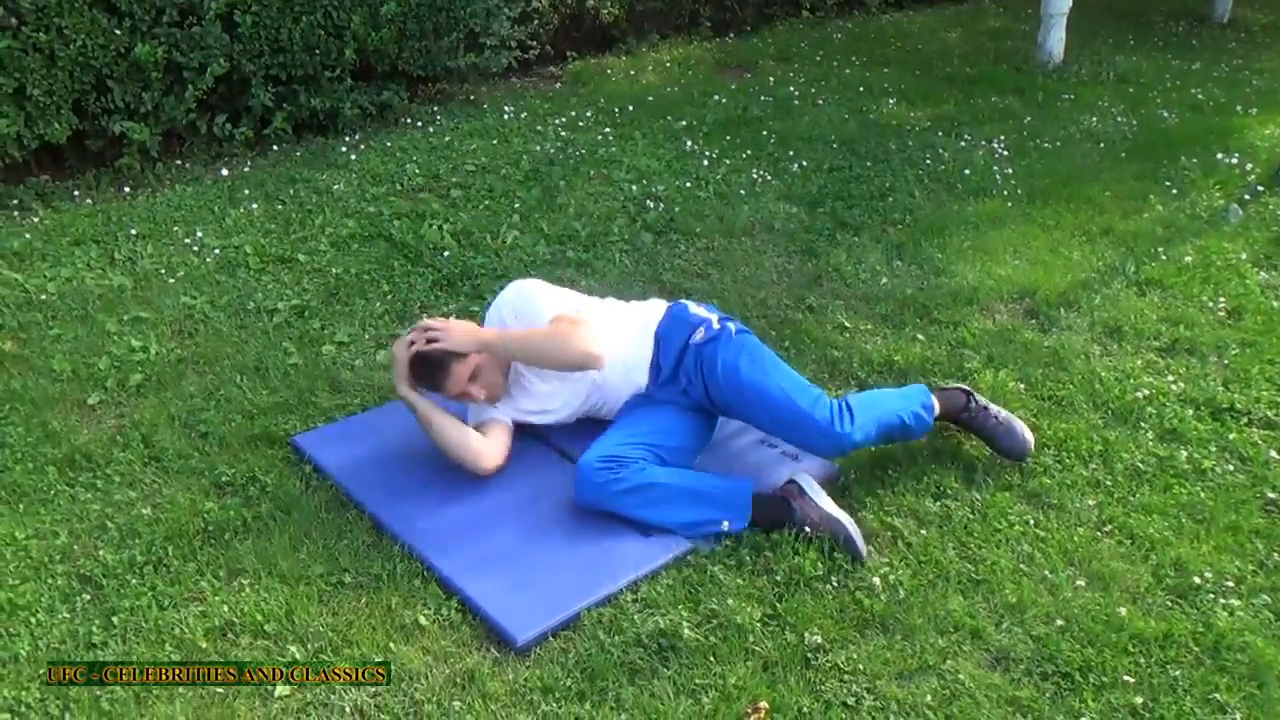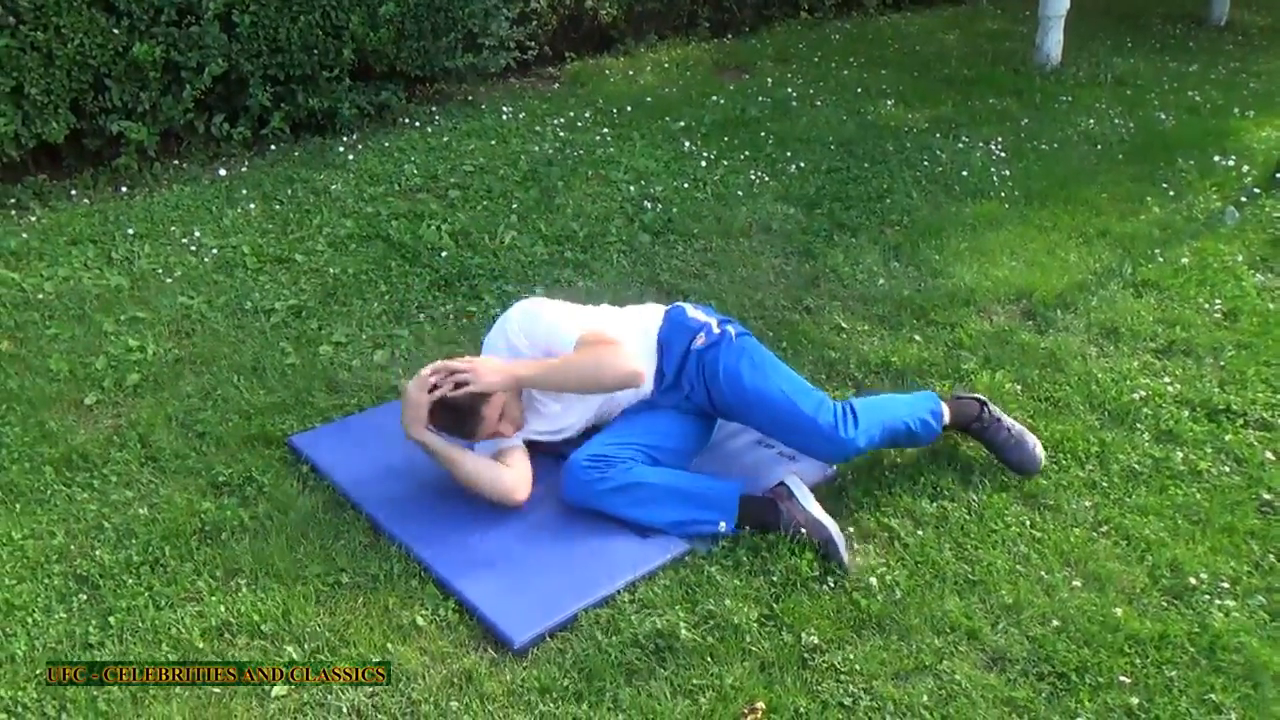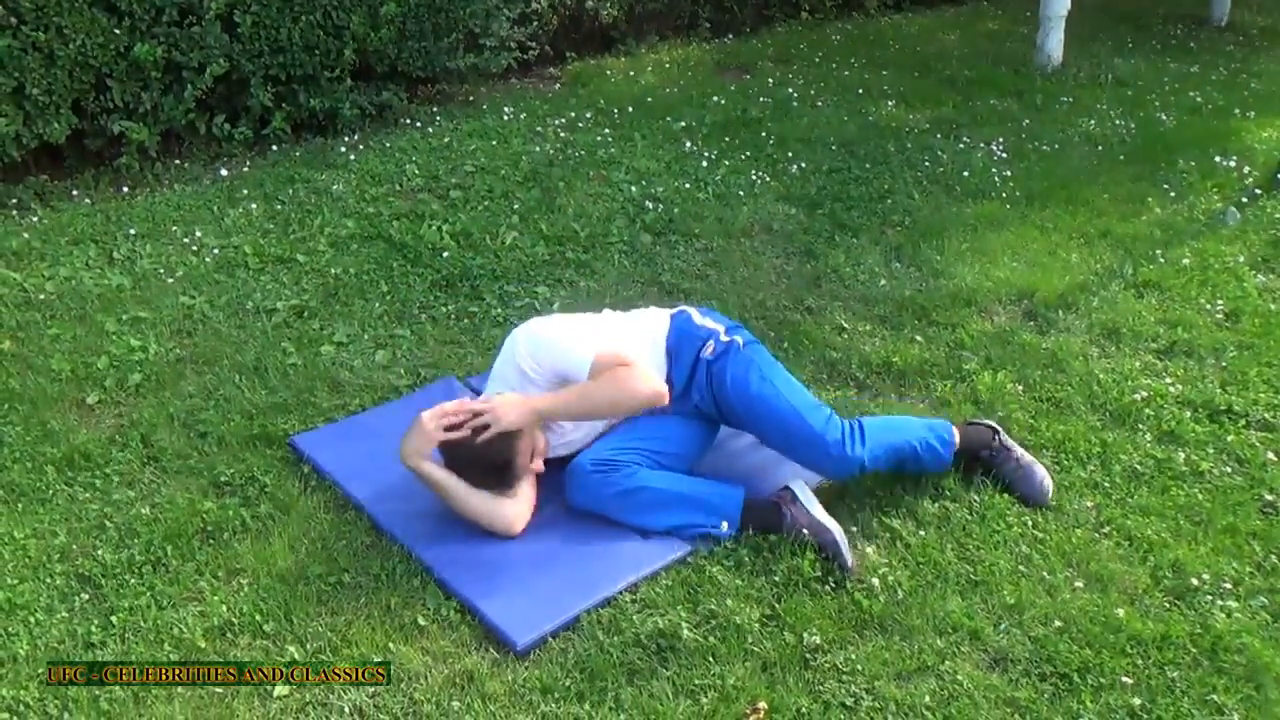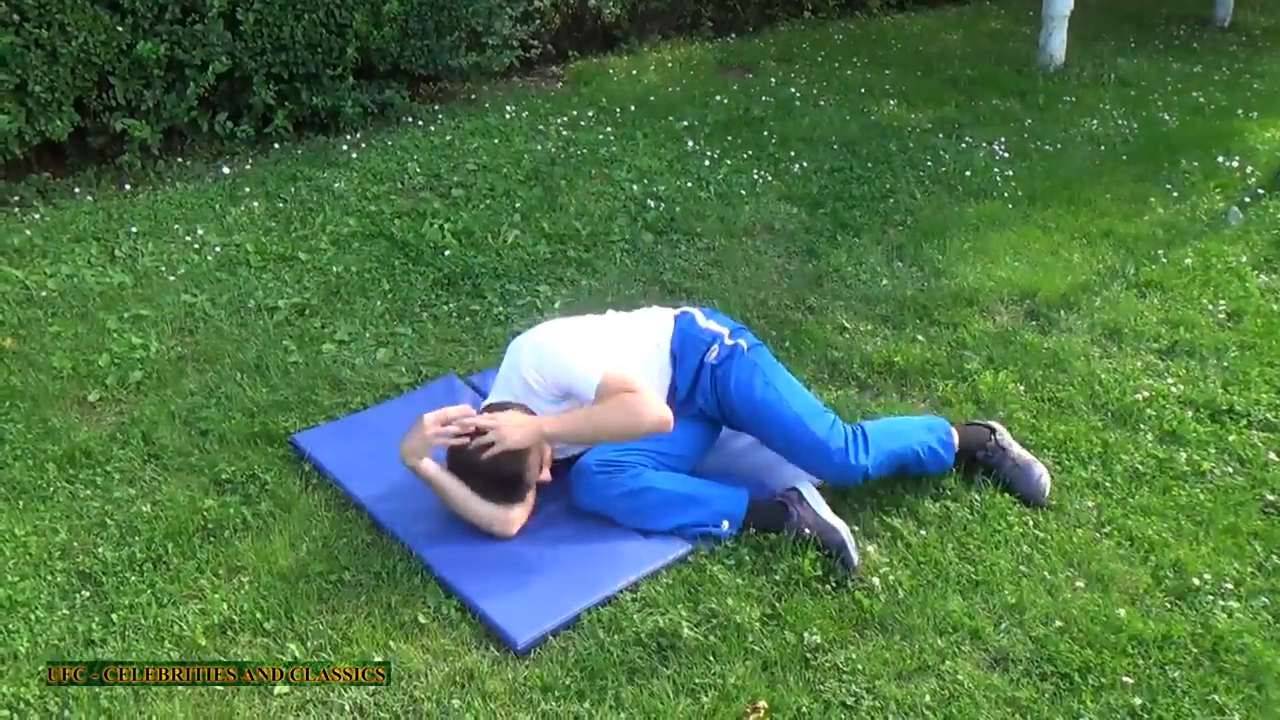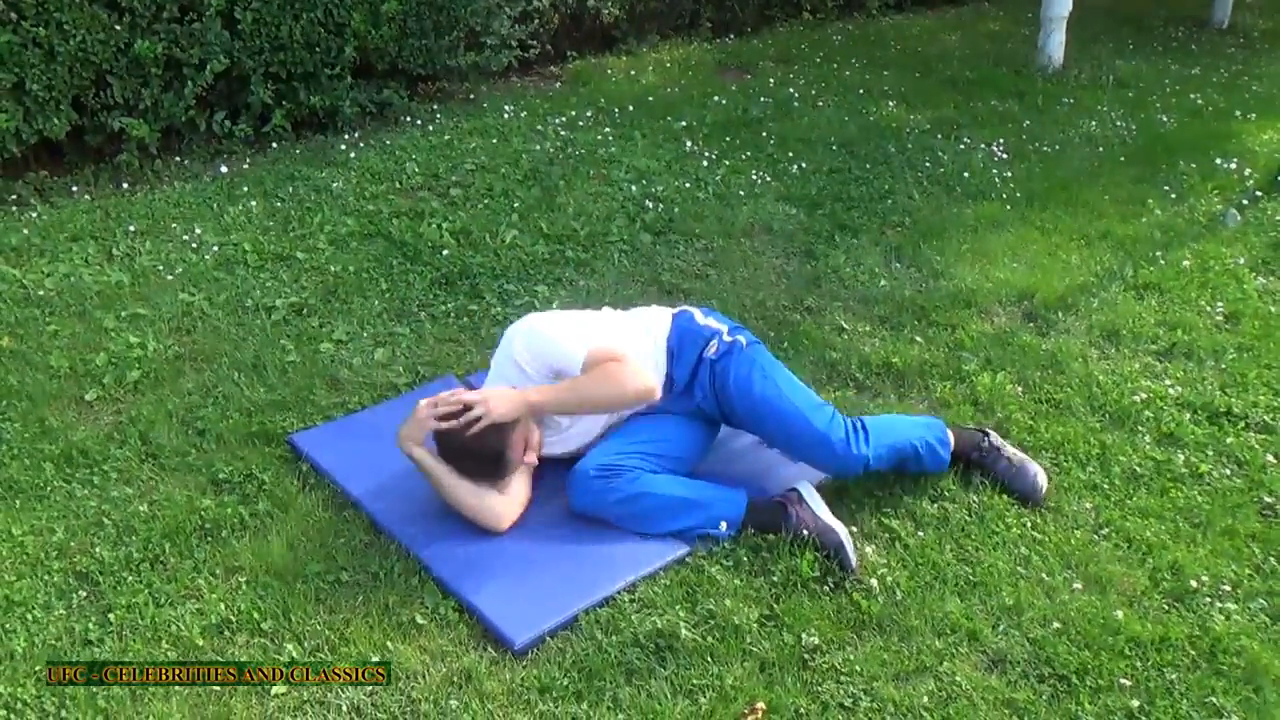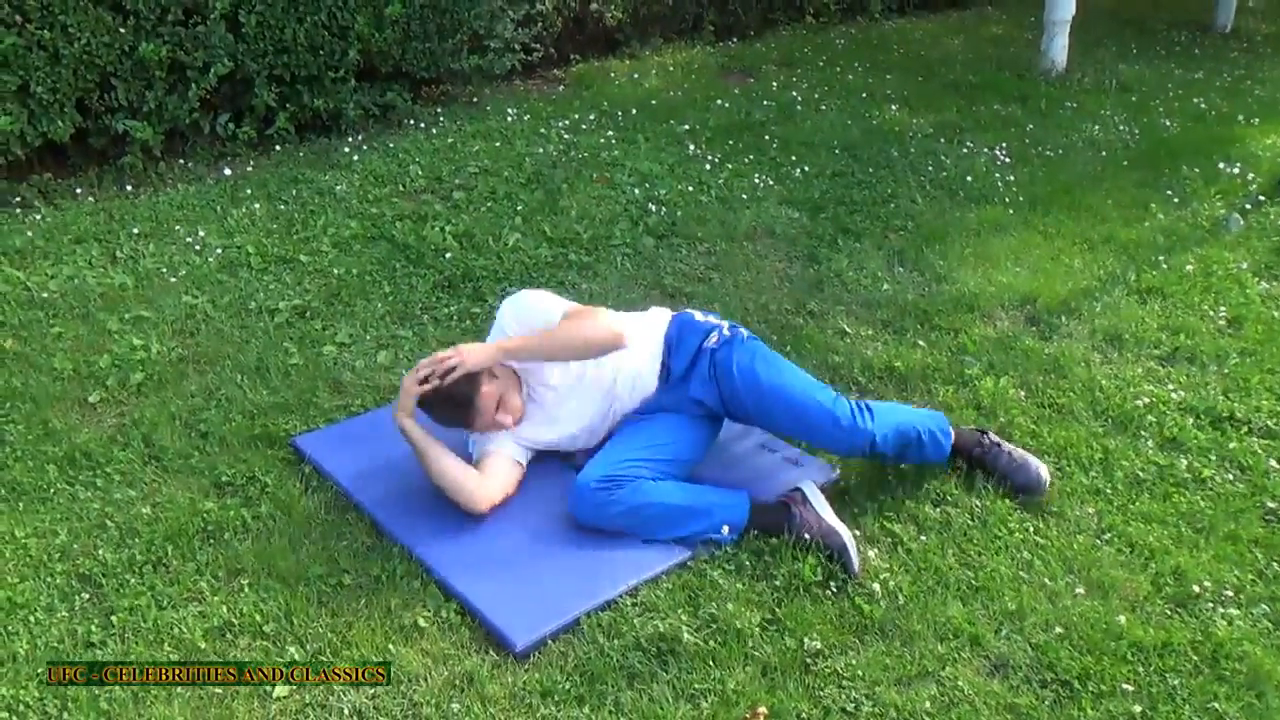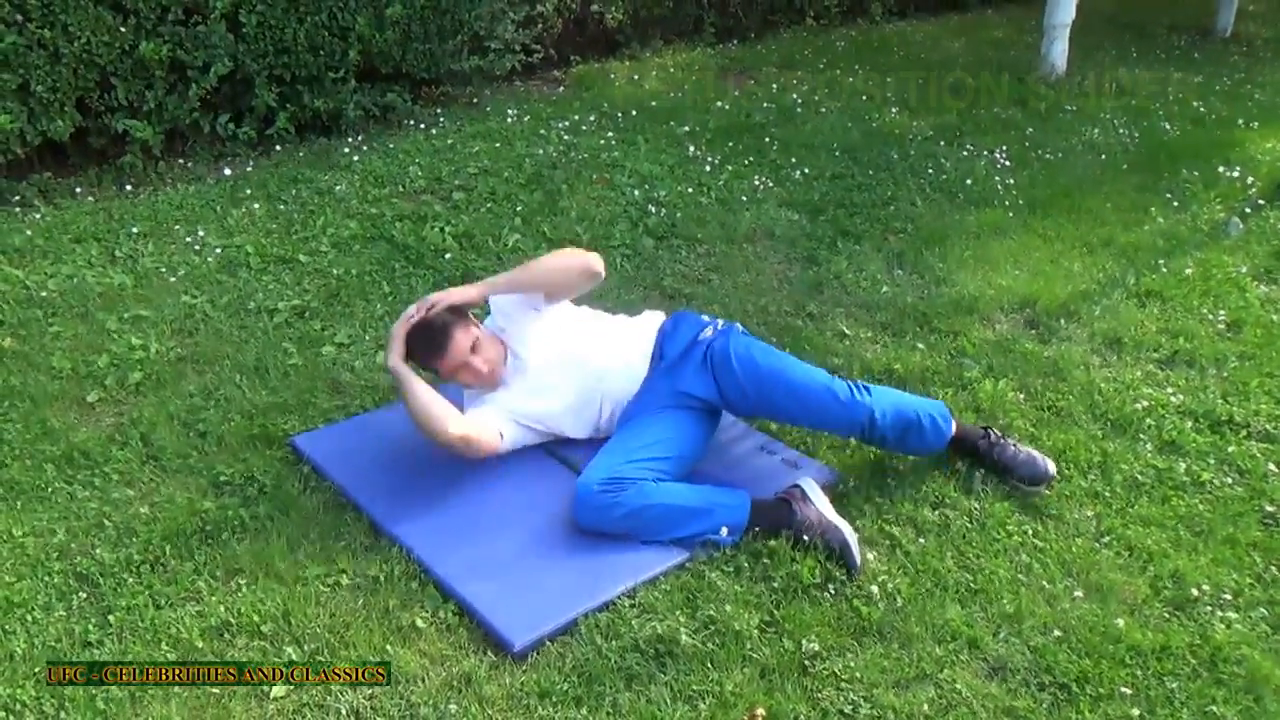
dt=0.2s
person 1, frame 1
left shoulder: (516, 303)
right shoulder: (494, 399)
left elbow: (589, 348)
right elbow: (483, 460)
left wrist: (483, 339)
right wrist: (411, 397)
left hip: (685, 343)
right hip: (655, 403)
left knee: (831, 428)
right knee: (595, 477)
left ankle: (950, 404)
right ankle: (776, 508)
person 1, frame 2
left shoulder: (523, 325)
right shoulder: (496, 413)
left elbow: (626, 364)
right elbow: (513, 489)
left wrist: (514, 374)
right wrist: (421, 435)
left hip: (686, 345)
right hip: (658, 407)
left knee: (834, 432)
right knee: (583, 478)
left ankle: (963, 412)
right ankle: (767, 511)
person 1, frame 3
left shoulder: (532, 348)
right shoulder: (499, 431)
left elbow: (646, 387)
right elbow: (510, 519)
left wrist: (536, 409)
right wrist: (418, 465)
left hip: (694, 351)
right hip: (677, 413)
left knee: (838, 448)
right knee: (587, 483)
left ankle: (974, 439)
right ankle: (772, 514)
person 1, frame 4
left shoulder: (538, 357)
right shoulder: (501, 438)
left elbow: (650, 413)
right elbow: (505, 522)
left wrist: (540, 427)
right wrist: (420, 463)
left hip: (696, 352)
right hip: (681, 415)
left knee: (842, 457)
right knee: (592, 483)
left ankle: (971, 440)
right ankle: (776, 514)
person 1, frame 5
left shoulder: (528, 342)
right shoulder: (500, 437)
left elbow: (637, 378)
right elbow: (498, 514)
left wrist: (526, 397)
right wrist: (416, 450)
left hip: (691, 351)
right hip: (666, 416)
left knee: (844, 449)
right knee: (590, 486)
left ankle: (966, 443)
right ankle: (776, 514)
person 1, frame 6
left shoulder: (519, 315)
right shoulder: (500, 438)
left elbow: (611, 331)
right elbow: (477, 497)
left wrist: (497, 347)
right wrist: (409, 425)
left hip: (686, 349)
right hip: (657, 417)
left knee: (846, 425)
right knee: (592, 497)
left ankle: (970, 443)
right ankle: (779, 517)
person 1, frame 7
left shoulder: (514, 307)
right shoulder: (486, 412)
left elbow: (589, 265)
right elbow: (461, 438)
left wrist: (479, 289)
right wrist: (402, 371)
left hip: (681, 346)
right hip: (651, 413)
left knee: (842, 403)
right knee: (596, 500)
left ankle: (974, 439)
right ankle: (778, 515)
